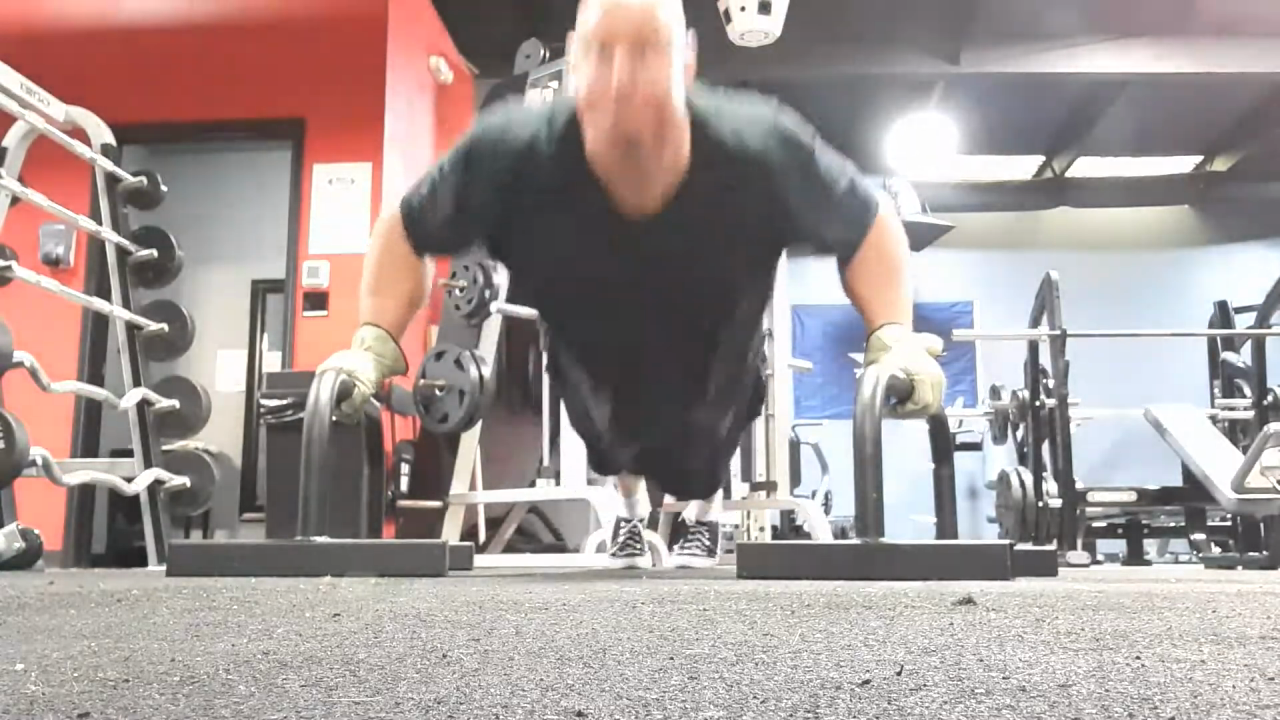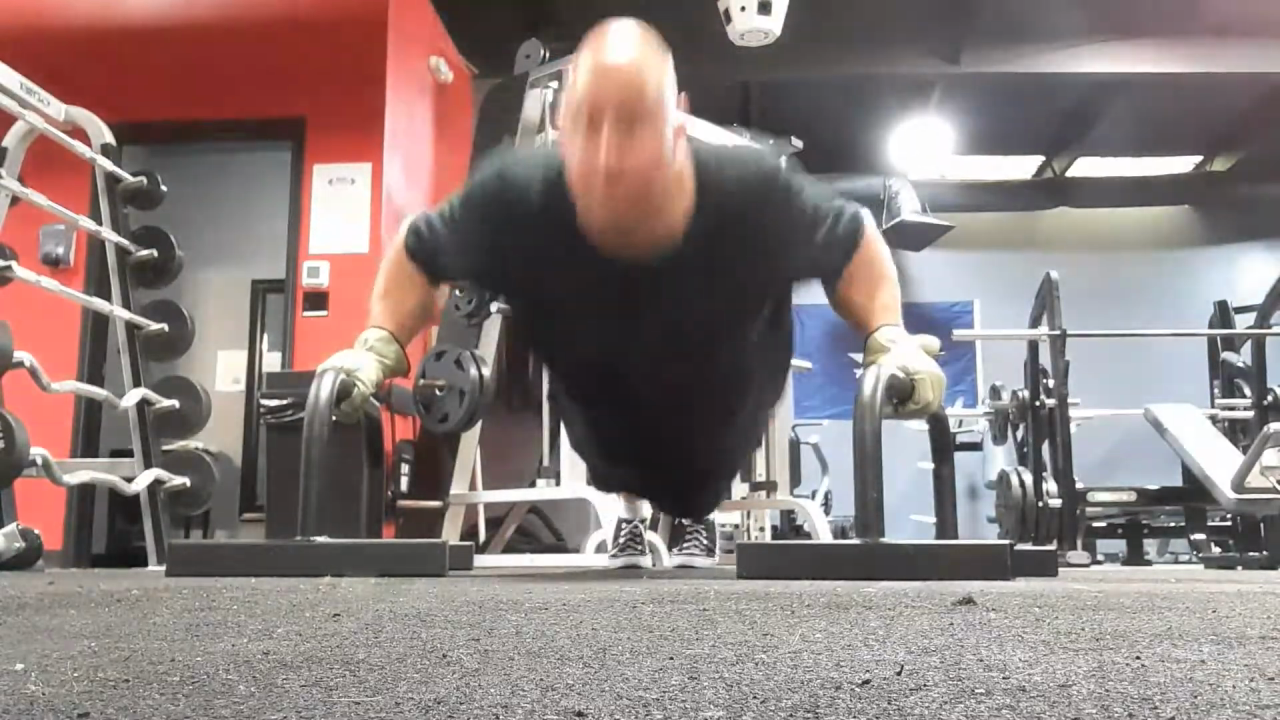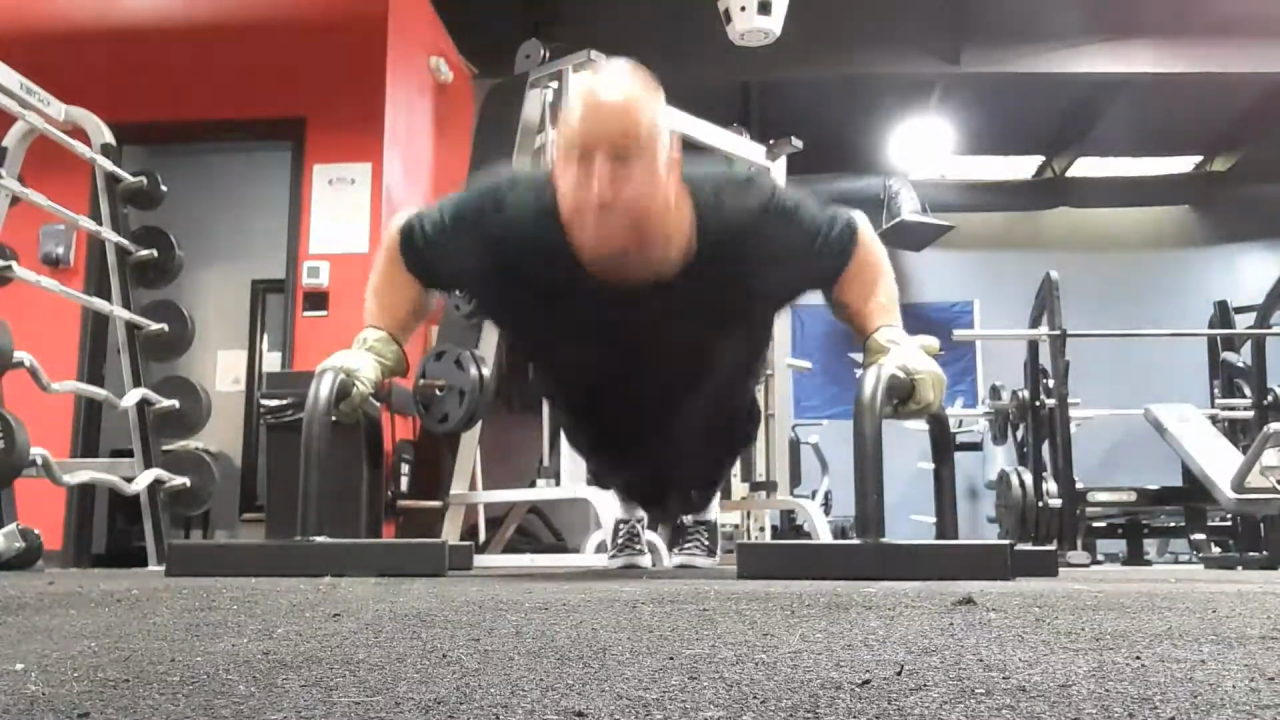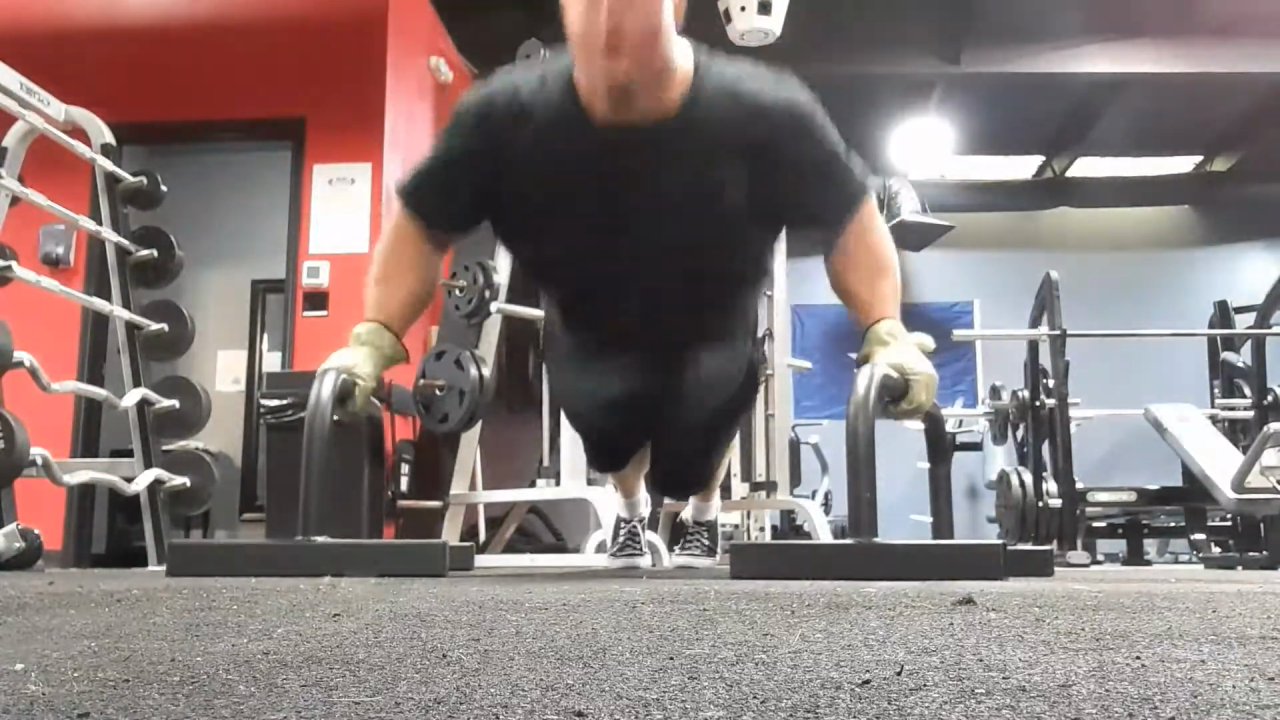
dt=0.4s
person 1, frame 1
left shoulder: (760, 150)
right shoulder: (510, 155)
left elbow: (866, 220)
right elbow: (408, 230)
left wrist: (893, 340)
right wrist: (372, 347)
left hip: (711, 373)
right hip: (597, 368)
left knee: (699, 467)
right knee: (615, 459)
left ankle: (702, 522)
right ankle: (628, 522)
person 1, frame 2
left shoulder: (755, 197)
right shoulder: (511, 200)
left elbow: (851, 240)
right elbow: (420, 254)
left wrist: (890, 340)
right wrist: (377, 348)
left hip: (720, 417)
right hip: (601, 407)
left knee: (697, 499)
right knee: (620, 477)
left ankle: (697, 527)
right ankle: (631, 520)
person 1, frame 3
left shoulder: (748, 221)
right shoulder: (505, 221)
left elbow: (848, 242)
right elbow: (410, 244)
left wrist: (890, 344)
right wrist: (376, 349)
left hip: (708, 422)
right hip: (598, 418)
left ankle: (697, 522)
right ankle: (629, 523)
person 1, frame 4
left shoulder: (763, 110)
right shoulder: (507, 114)
left elbow: (851, 215)
right elbow: (420, 223)
left wrist: (887, 335)
right wrist: (372, 343)
left hip: (710, 340)
right hip: (590, 346)
left knee: (693, 461)
right knee: (613, 449)
left ankle: (703, 521)
right ankle: (631, 516)
